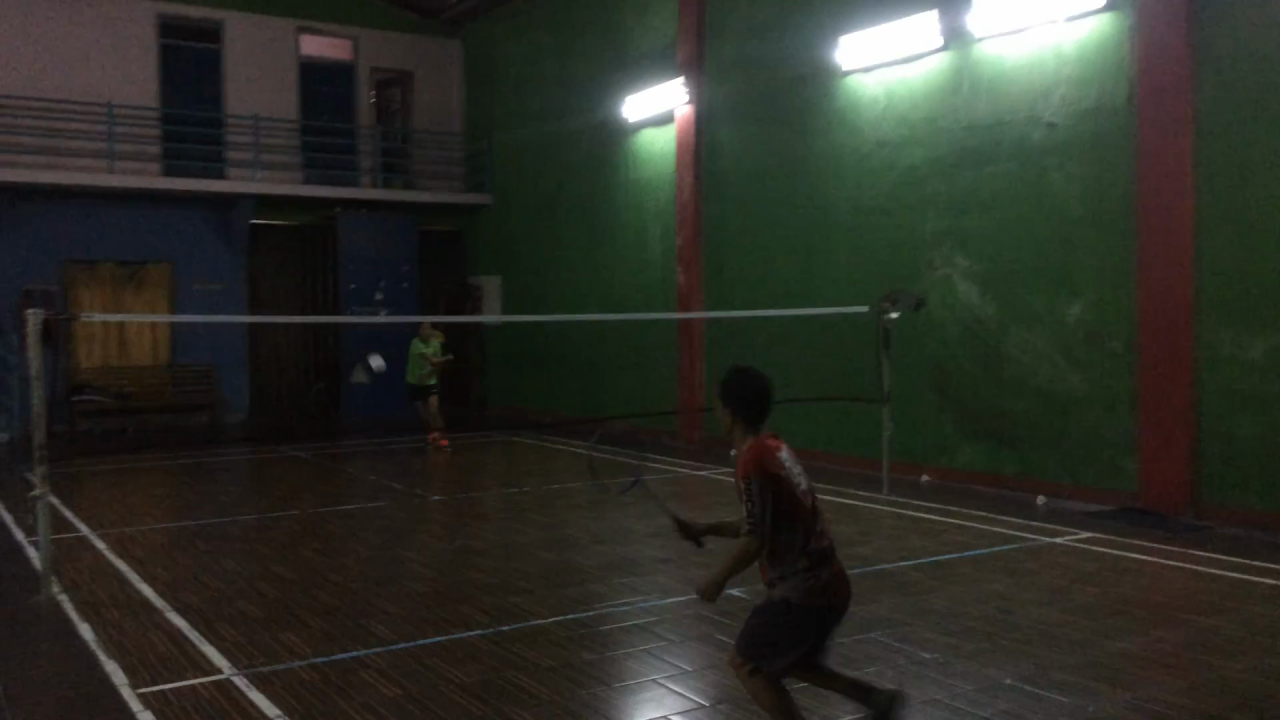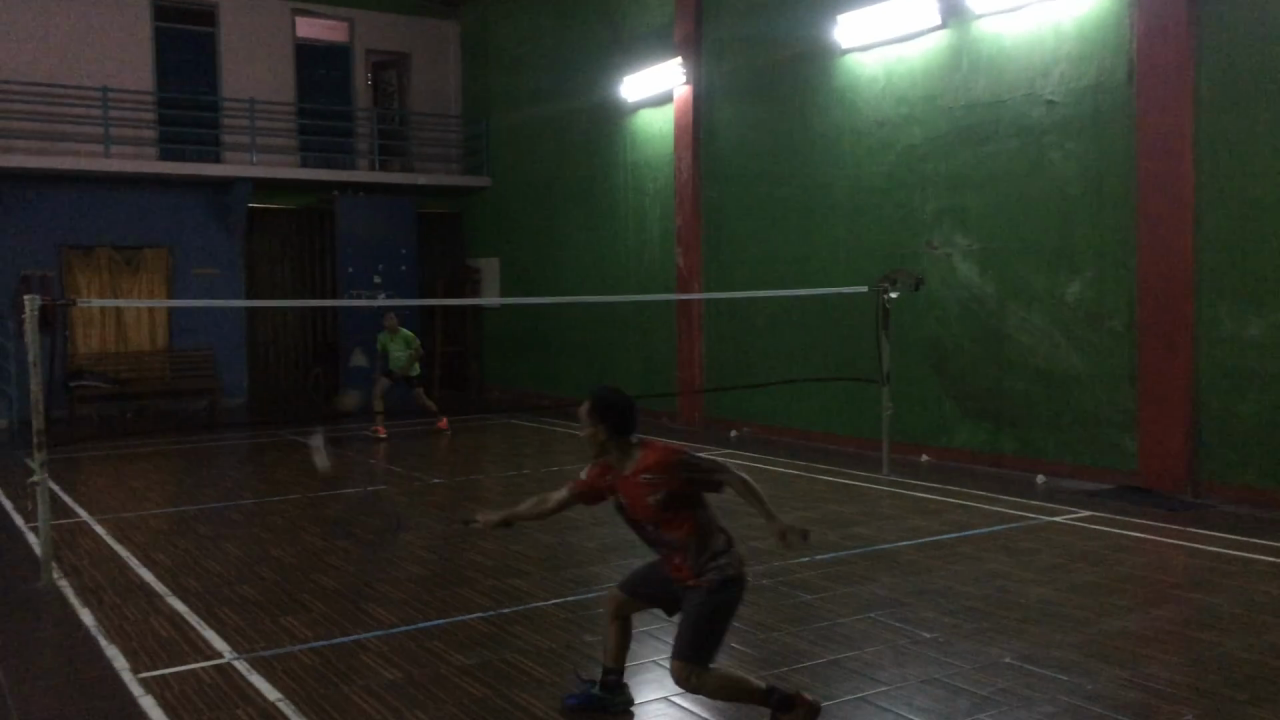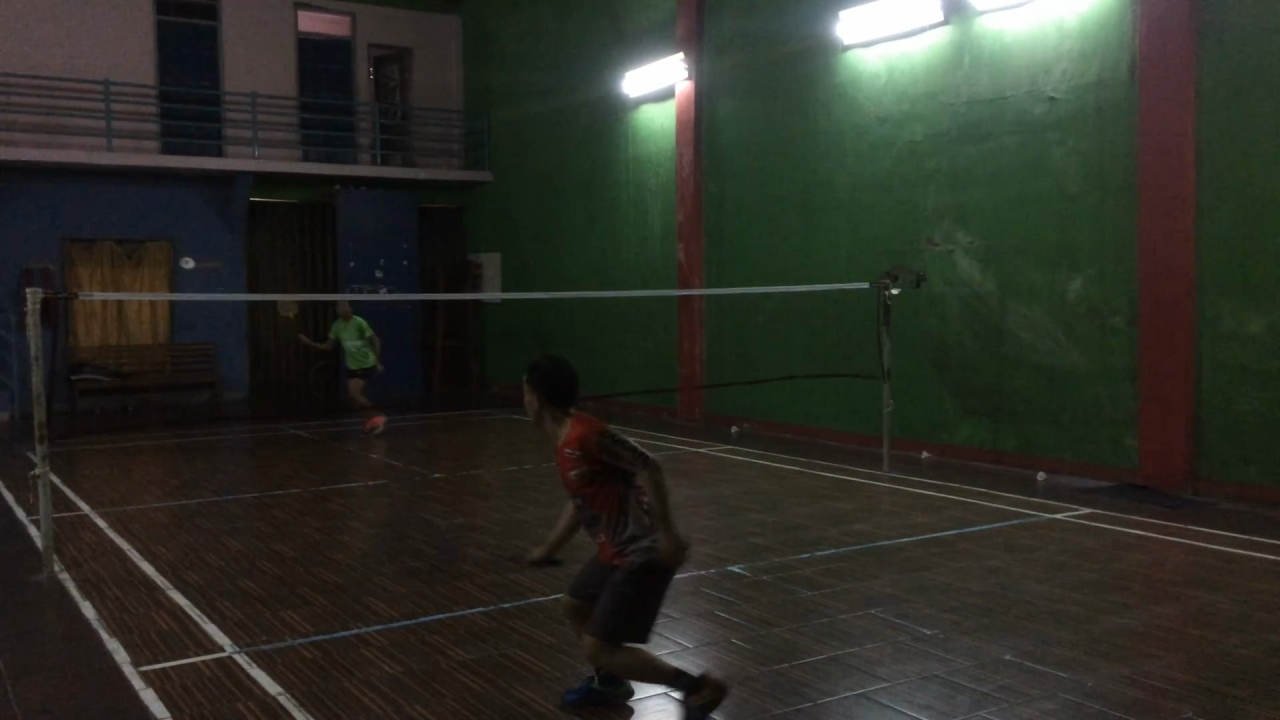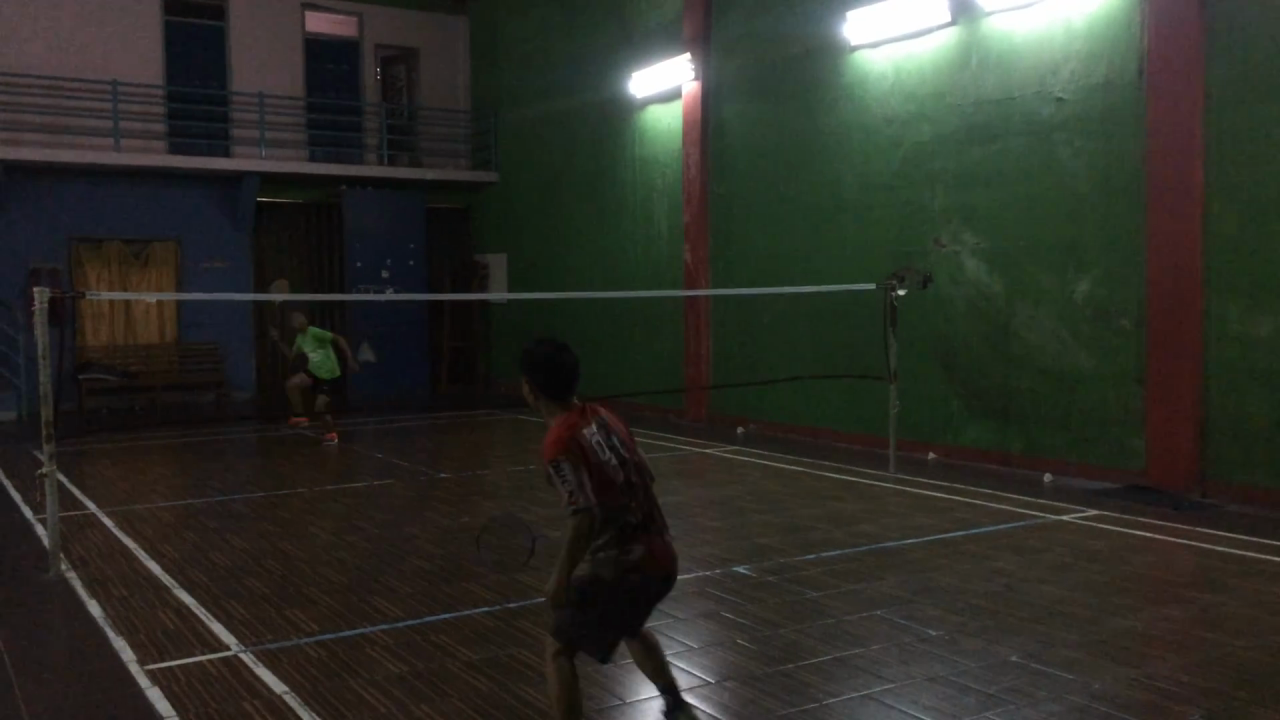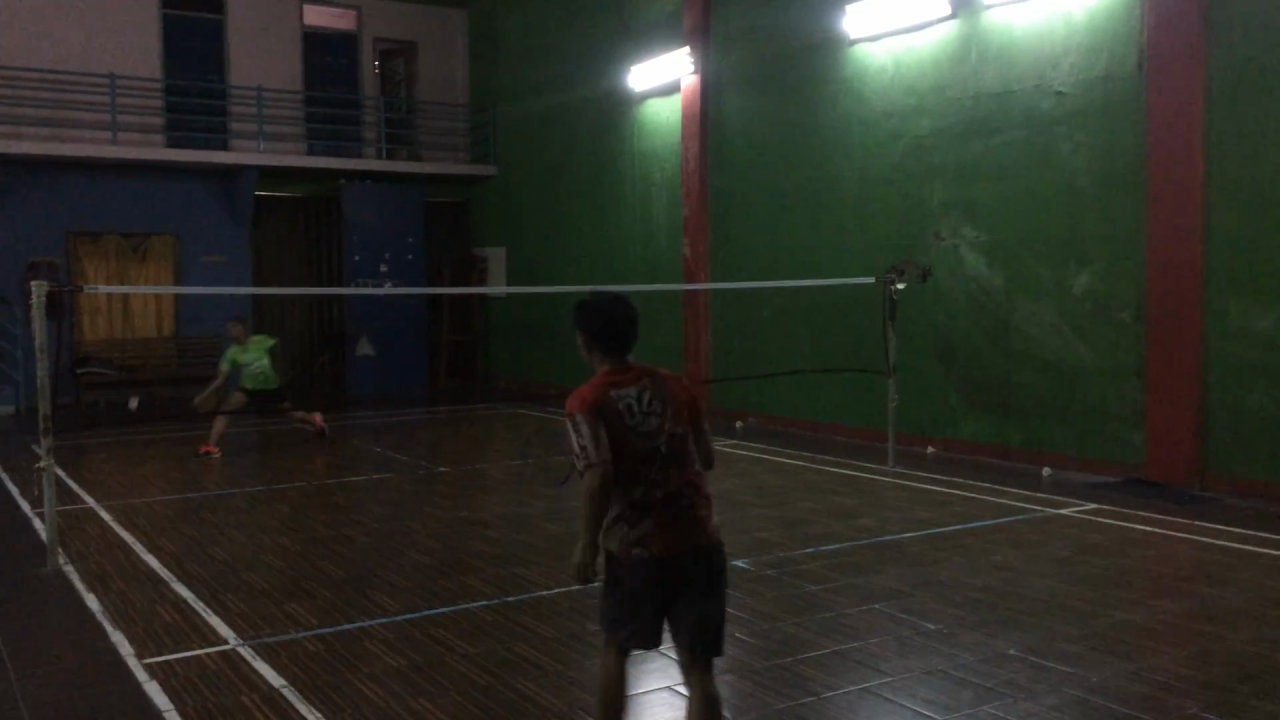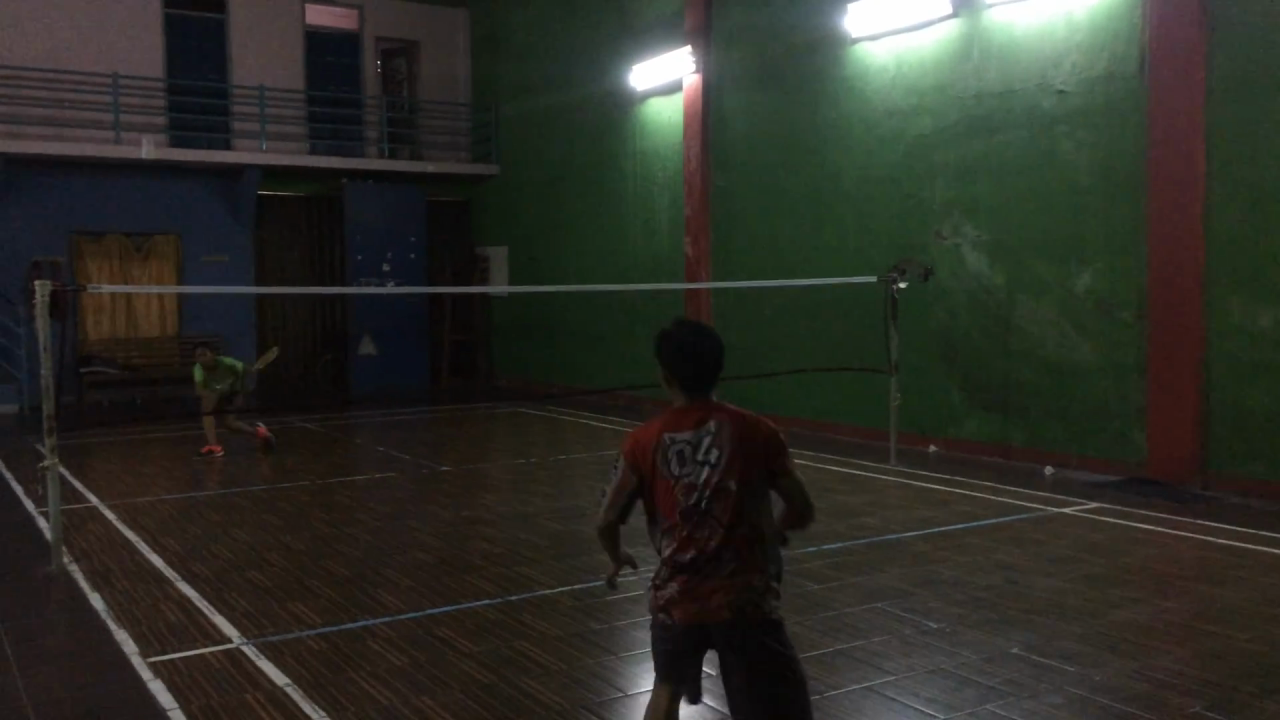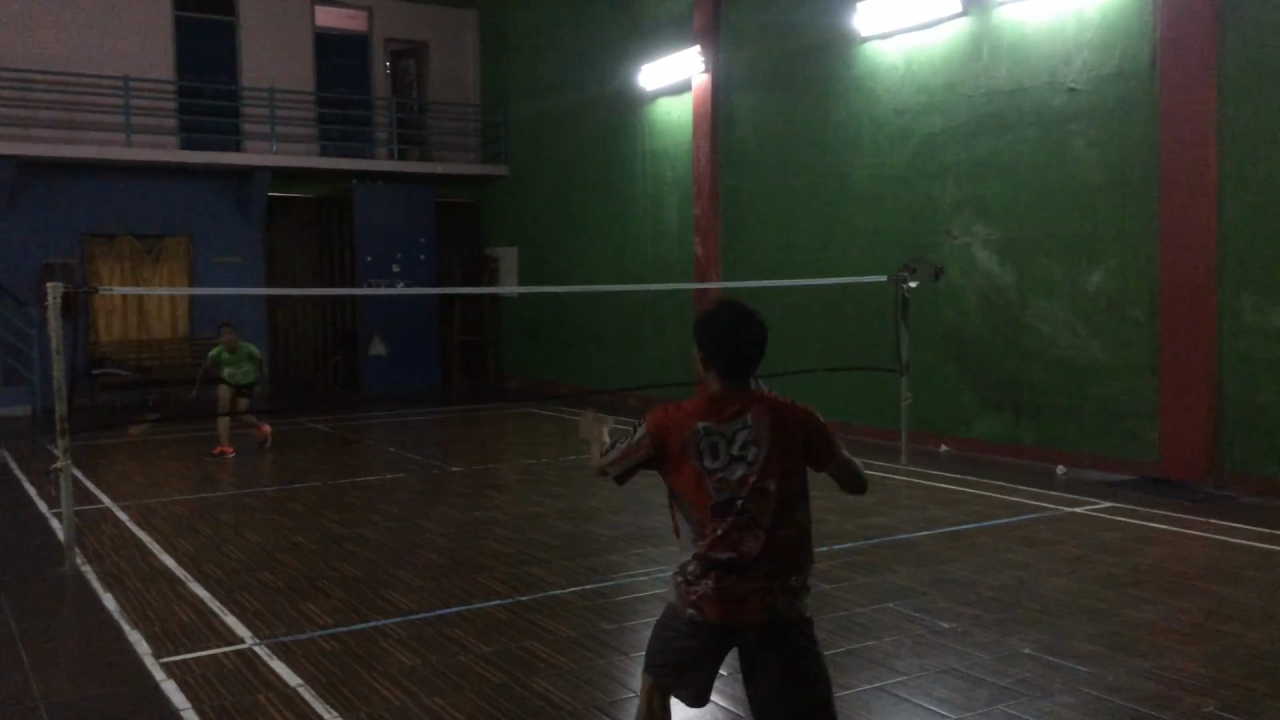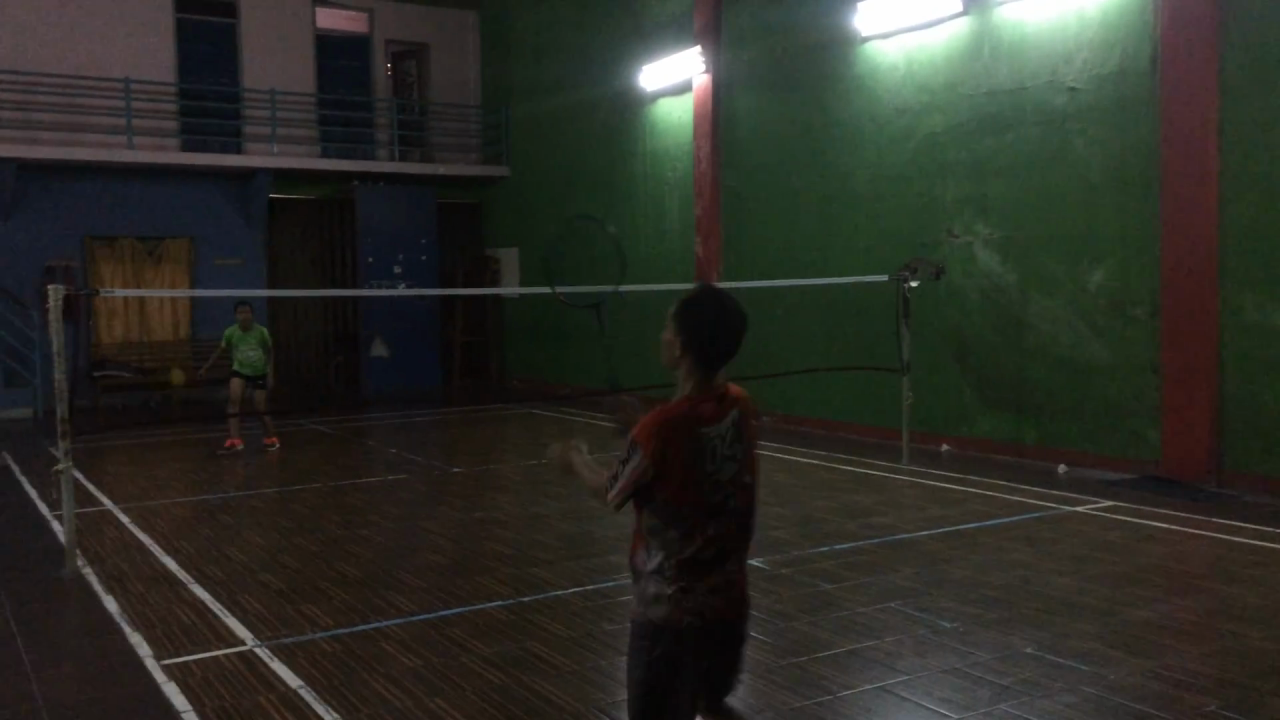
dt=0.3s
person 1, frame 1
left shoulder: (752, 464)
right shoulder: (776, 450)
left elbow: (756, 539)
left wrist: (718, 580)
right wrist: (706, 529)
left hip: (801, 591)
right hip: (823, 588)
left knee: (745, 668)
right knee: (789, 663)
person 1, frame 2
left shoulder: (662, 461)
right shoulder: (605, 474)
left elbow: (731, 476)
right elbow: (556, 501)
left wrist: (774, 521)
right wrist: (505, 517)
left hip: (715, 575)
right hip: (680, 567)
left knee: (686, 673)
right knee: (615, 603)
right ankle: (611, 692)
person 1, frame 3
left shoulder: (586, 437)
right shoulder: (566, 443)
left elbow: (649, 468)
right elbow: (579, 503)
left wrist: (665, 529)
right wrist: (548, 547)
left hip: (640, 555)
right hip: (619, 552)
left knee: (598, 647)
right knee: (574, 605)
left ankle: (698, 688)
right ankle: (608, 684)
person 1, frame 4
left shoulder: (558, 444)
right shoulder: (603, 421)
left elbow: (587, 516)
left wrist: (561, 576)
left hip: (617, 567)
right hip: (660, 559)
left knee: (559, 652)
right knee: (630, 628)
person 1, frame 5
left shoulder: (585, 402)
right shoulder: (676, 387)
left elbow: (598, 476)
right elbow: (706, 459)
left wrist: (587, 542)
left hip: (636, 547)
right hip: (698, 540)
left knee: (613, 653)
right knee: (698, 667)
person 1, frame 6
left shoulder: (643, 443)
right shoulder: (757, 433)
left elbow: (606, 522)
right elbow: (803, 511)
left wrist: (617, 558)
right wrist: (776, 530)
left hip: (675, 601)
right hip: (746, 603)
person 1, frame 7
left shoulder: (670, 424)
right shoulder: (794, 420)
left elbow: (606, 465)
right elbow: (856, 483)
left wrist: (596, 431)
right wrist: (820, 446)
left hip: (700, 600)
right hip: (777, 604)
left knee: (655, 681)
person 1, frame 8
left shoulder: (664, 427)
right shoulder: (738, 407)
left elbow: (616, 495)
left wrist: (574, 459)
left hip: (672, 605)
right hip: (727, 598)
